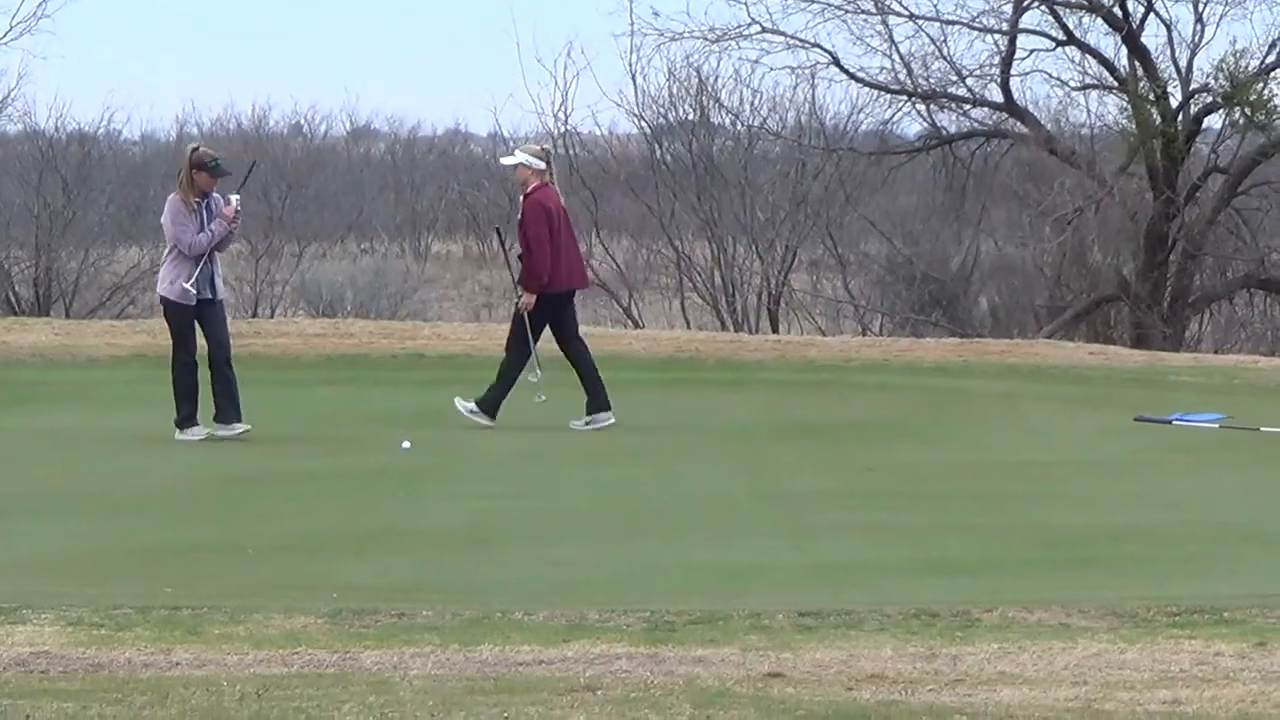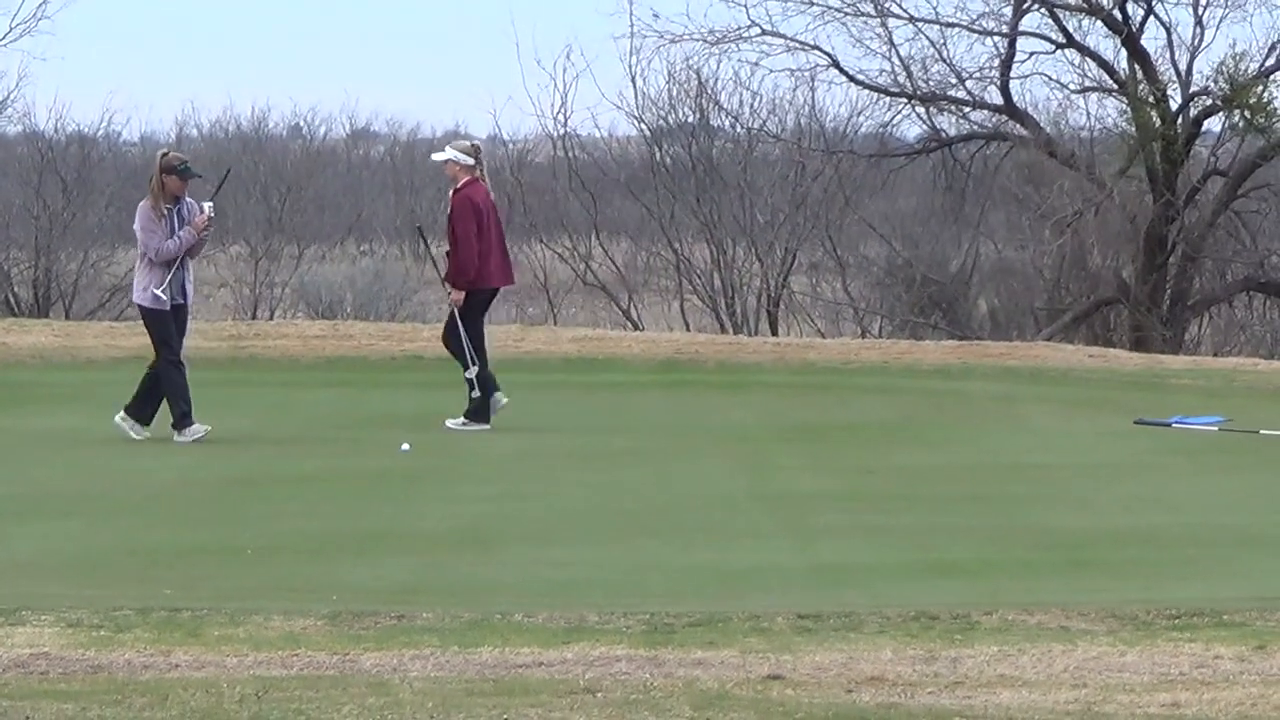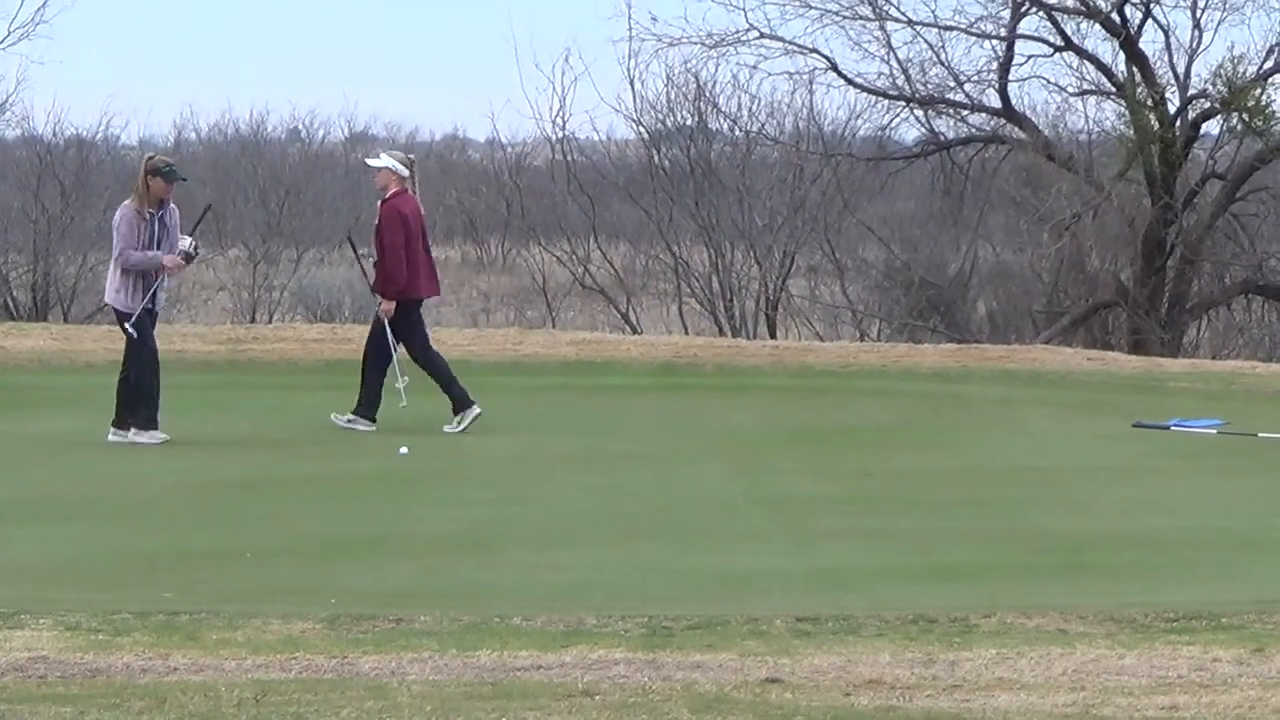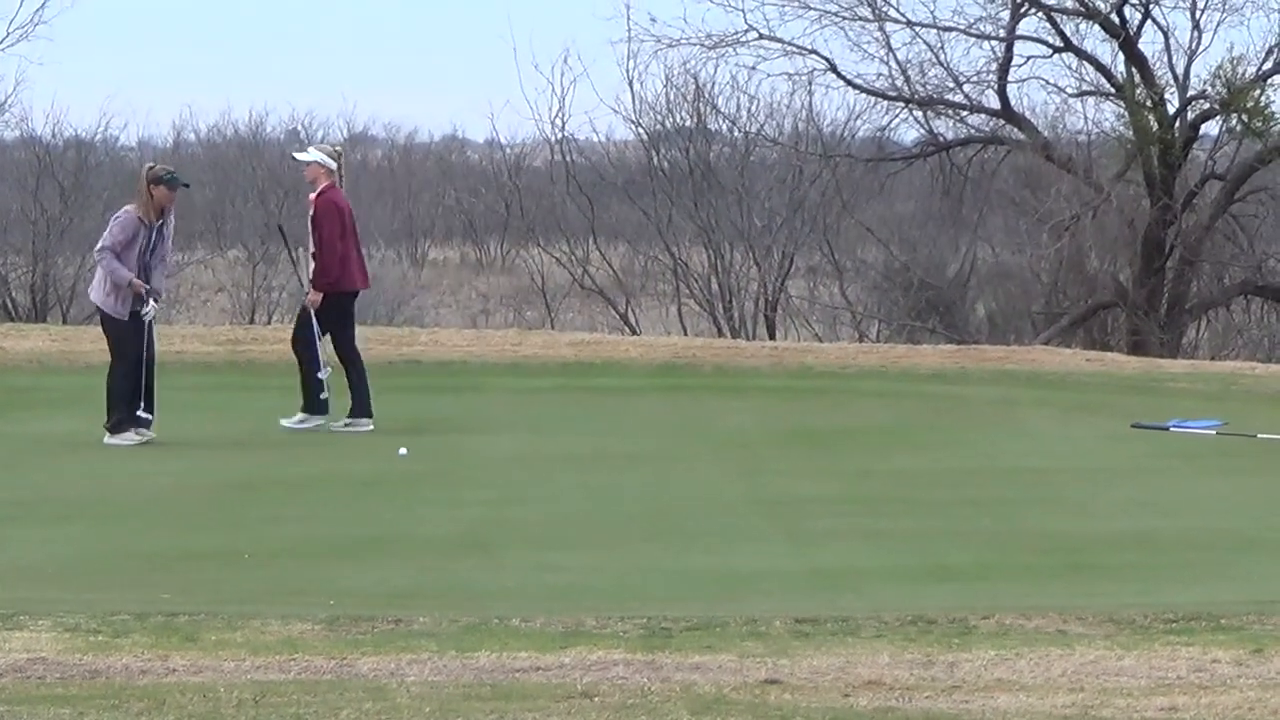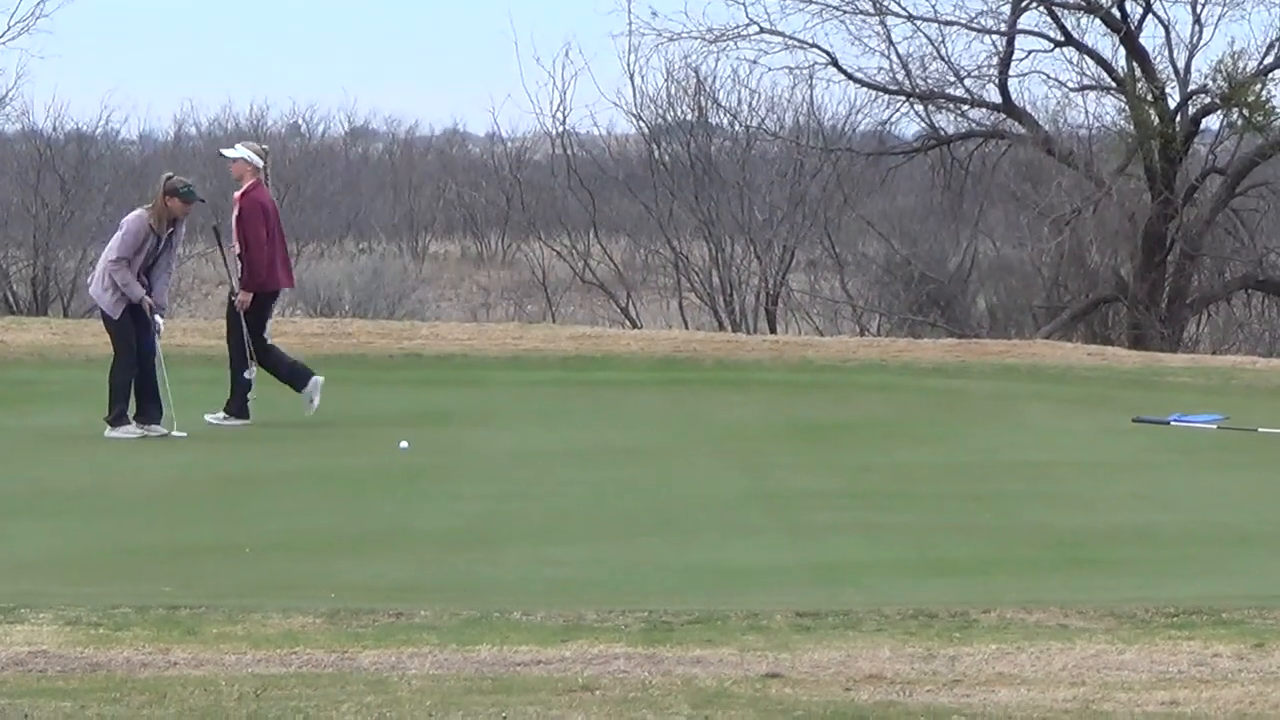
dt=0.3s
person 1, frame 1
left shoulder: (534, 202)
right shoulder: (550, 195)
left elbow: (538, 249)
left wrist: (531, 289)
left hip: (547, 285)
right hip: (563, 282)
left knee: (518, 346)
right knee: (572, 345)
left ankle: (488, 408)
right ankle: (600, 409)
person 1, frame 2
left shoulder: (464, 197)
right shoulder: (480, 192)
left elbow: (467, 245)
left wrist: (460, 285)
left hip: (475, 282)
right hip: (488, 277)
left knee: (467, 344)
right knee: (456, 339)
left ankle: (479, 415)
right ankle: (490, 393)
person 1, frame 3
left shoulder: (392, 207)
right shoulder: (408, 202)
left elbow: (394, 255)
left wrist: (389, 296)
left hip: (403, 291)
right hip: (412, 288)
left knee: (420, 351)
right knee: (377, 350)
left ankle: (464, 405)
right ankle: (364, 414)
person 1, frame 4
left shoulder: (326, 201)
right shoulder: (331, 198)
left elbow: (328, 248)
left wrist: (318, 286)
right wrist: (320, 284)
left hip: (334, 285)
right hip: (345, 283)
left knee: (305, 342)
right knee: (346, 348)
left ankle: (315, 409)
right ankle: (360, 414)
person 1, frame 5
left shoulder: (252, 199)
right shoulder: (257, 196)
left elbow: (256, 248)
left wrist: (247, 287)
left hip: (258, 284)
right hip: (267, 282)
left knee: (240, 344)
right knee: (256, 345)
left ankle: (236, 411)
right ankle: (307, 381)
person 2, frame 1
left shoulder: (215, 201)
right shoulder: (176, 204)
left elbow: (220, 245)
right elbow: (192, 246)
left wrist: (232, 224)
right wrist: (221, 222)
left hip: (210, 288)
right hip: (180, 289)
left knee: (221, 350)
right knee: (185, 356)
left ankle: (228, 418)
right ankle: (186, 424)
person 2, frame 2
left shoulder: (189, 207)
right shoulder: (148, 209)
left elbow: (192, 251)
right elbow: (158, 252)
left wrist: (203, 233)
right wrist: (191, 232)
left hip: (179, 293)
right hip: (153, 294)
left knee: (165, 357)
right knee: (170, 358)
left ankle: (133, 415)
right ankle: (184, 424)
person 2, frame 3
left shoulder: (171, 212)
right shoulder: (129, 211)
left elbow: (169, 252)
right elbow: (123, 256)
left wrist: (179, 255)
right wrist: (161, 258)
left hip: (150, 295)
right hip: (127, 295)
left knee: (136, 359)
right knee: (146, 355)
left ankle: (123, 426)
right ankle: (143, 425)
person 2, frame 4
left shoulder: (167, 220)
right shoulder: (129, 217)
left elbow: (161, 261)
right elbow: (102, 252)
left wrist: (155, 293)
right wrist: (129, 280)
left hip: (139, 300)
right hip: (114, 297)
left knee: (145, 357)
right knee: (124, 359)
left ankle: (138, 421)
right ankle: (116, 429)
person 2, frame 5
left shoulder: (177, 227)
right shoulder: (138, 221)
left elbow: (164, 269)
right elbow: (115, 262)
left wrist: (158, 307)
right wrist: (140, 295)
left hip: (141, 295)
right hip: (114, 290)
left knee: (147, 353)
right knee: (126, 353)
left ankle: (147, 418)
right ankle: (117, 422)
